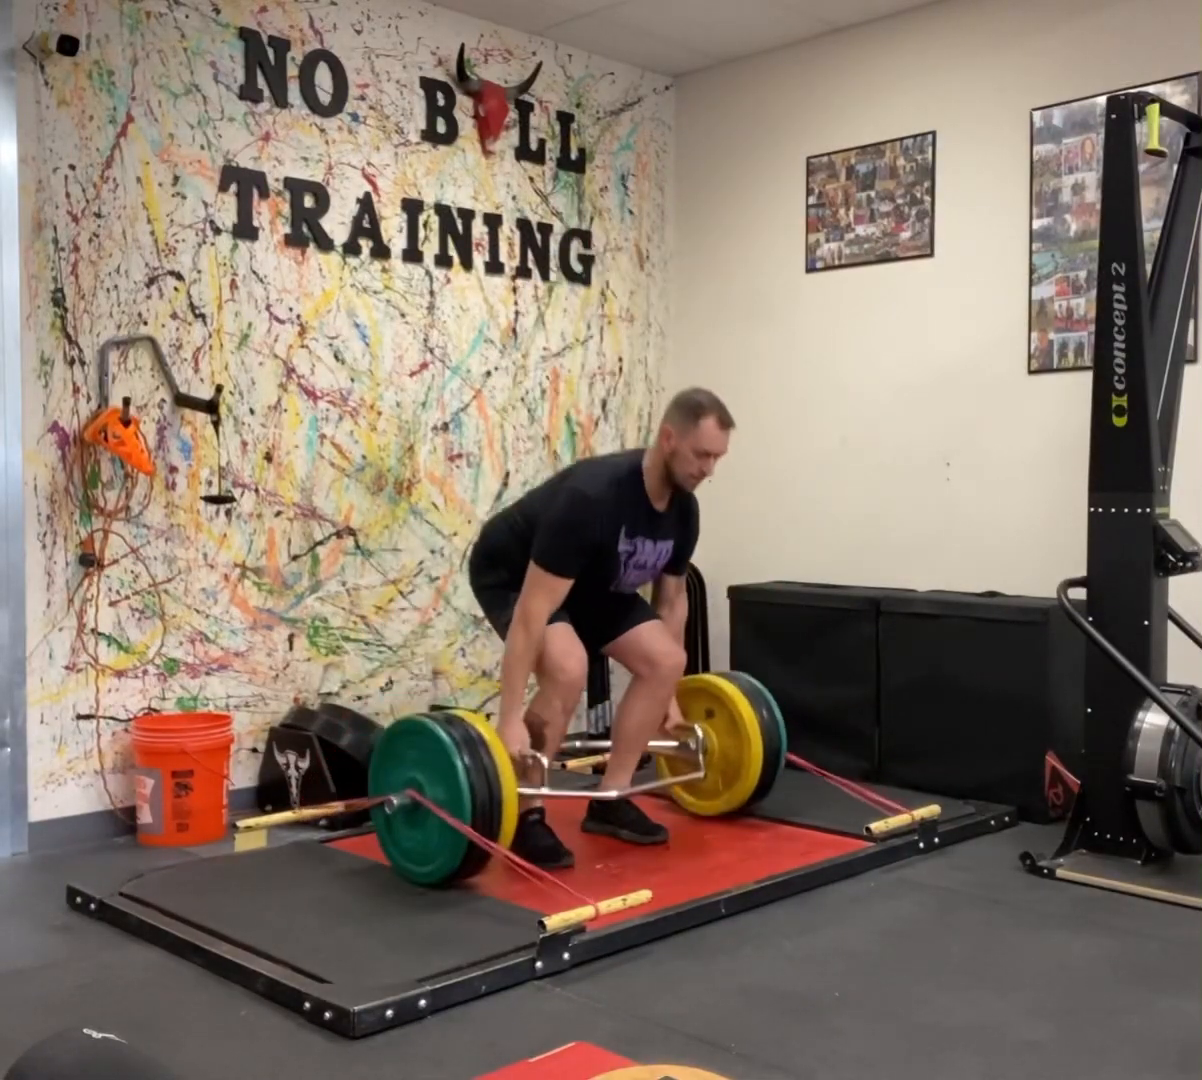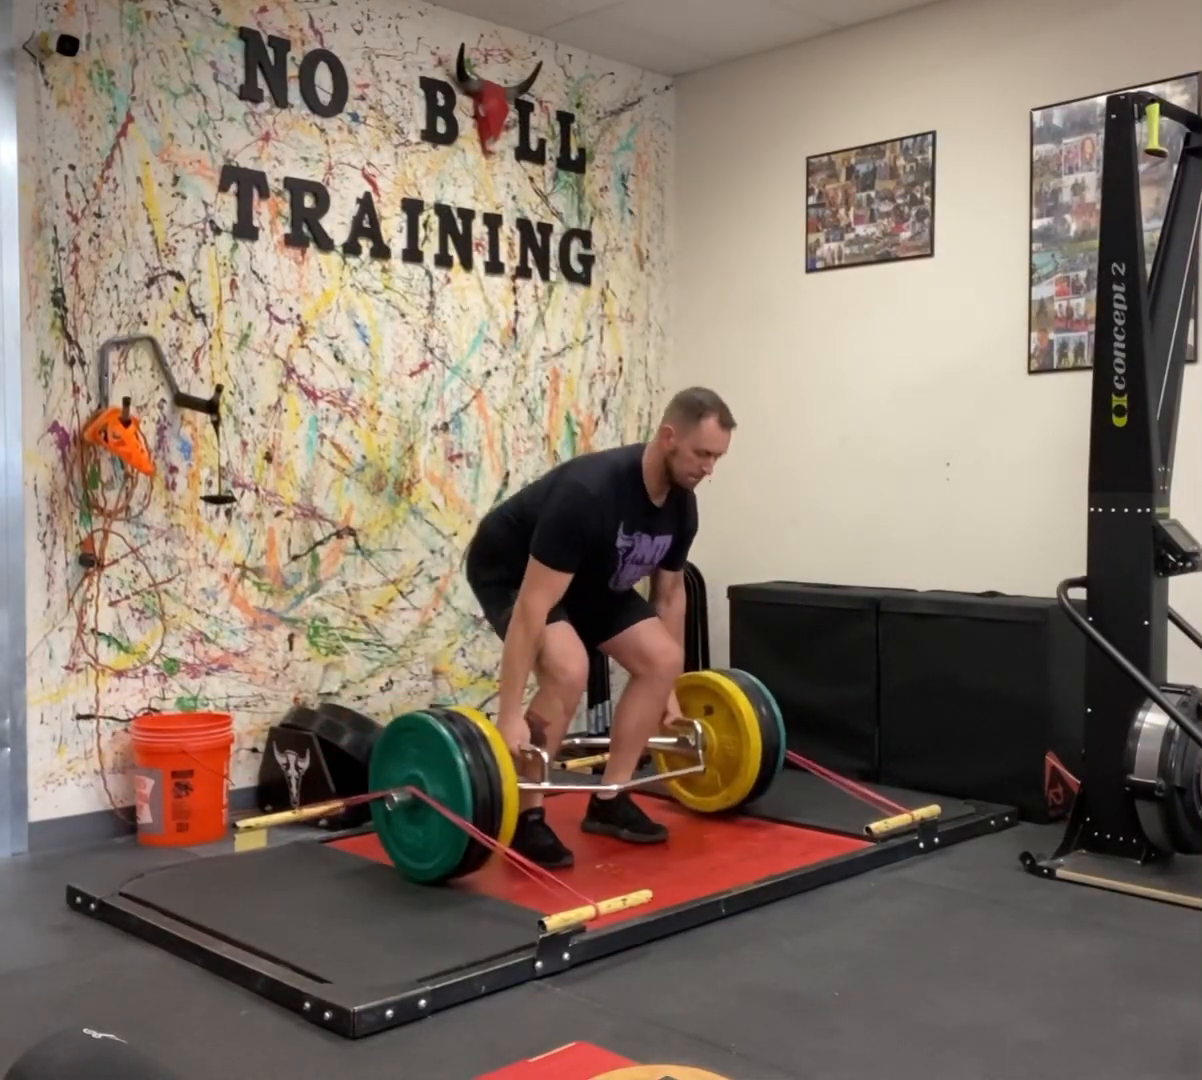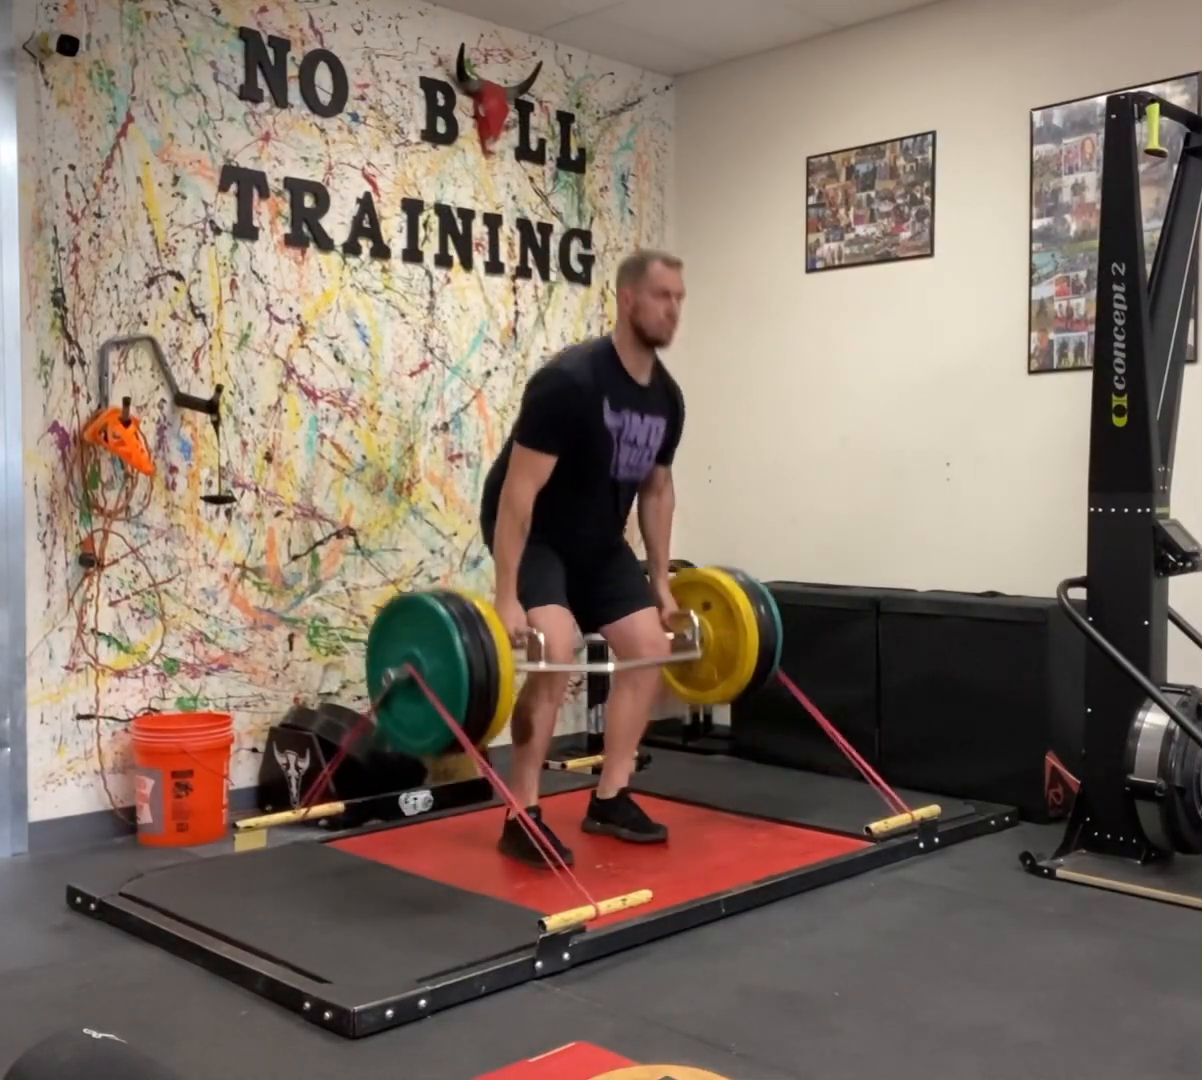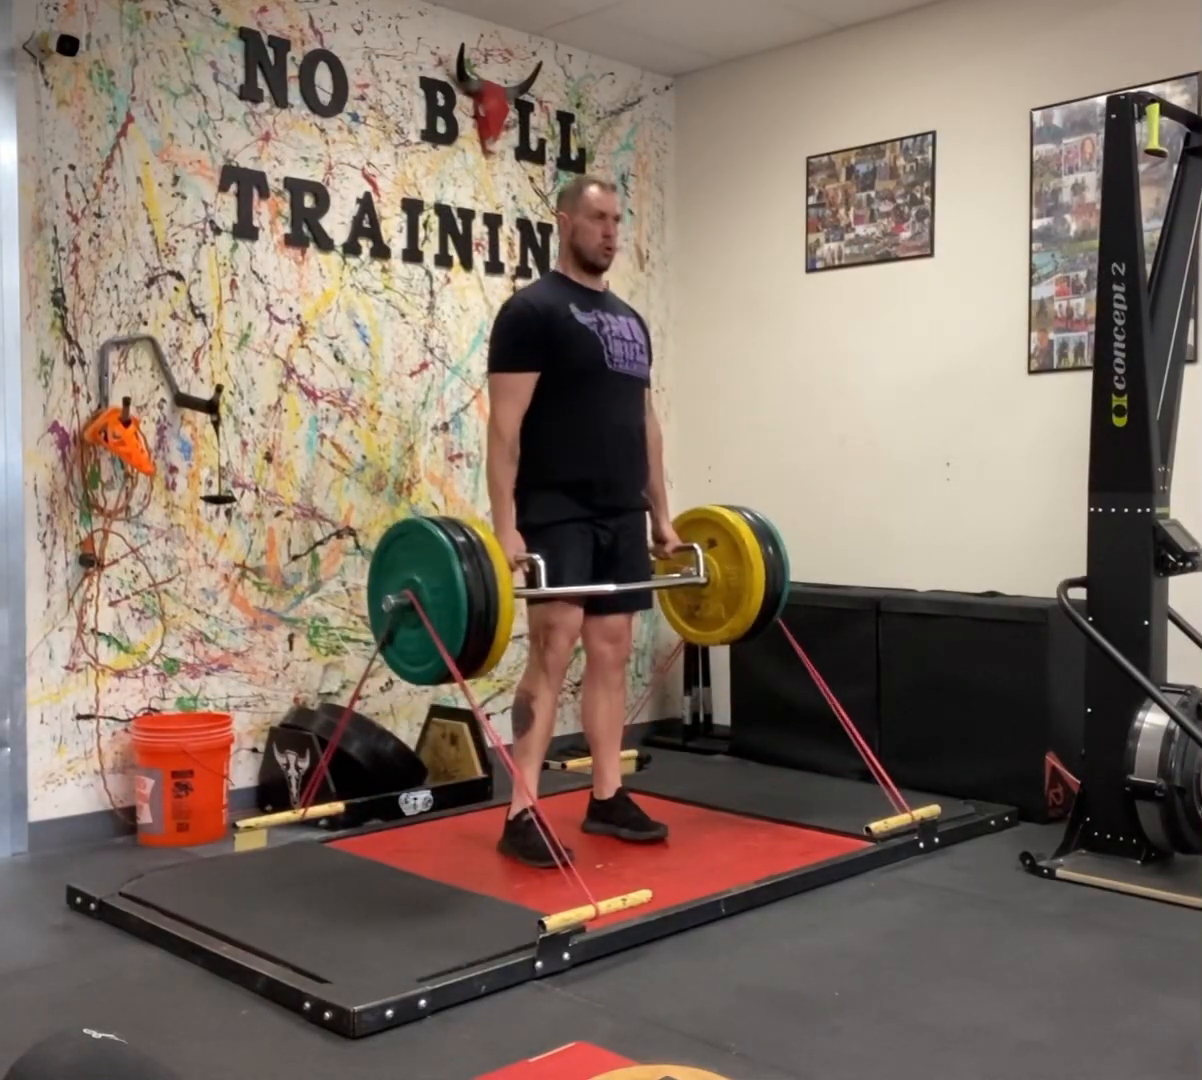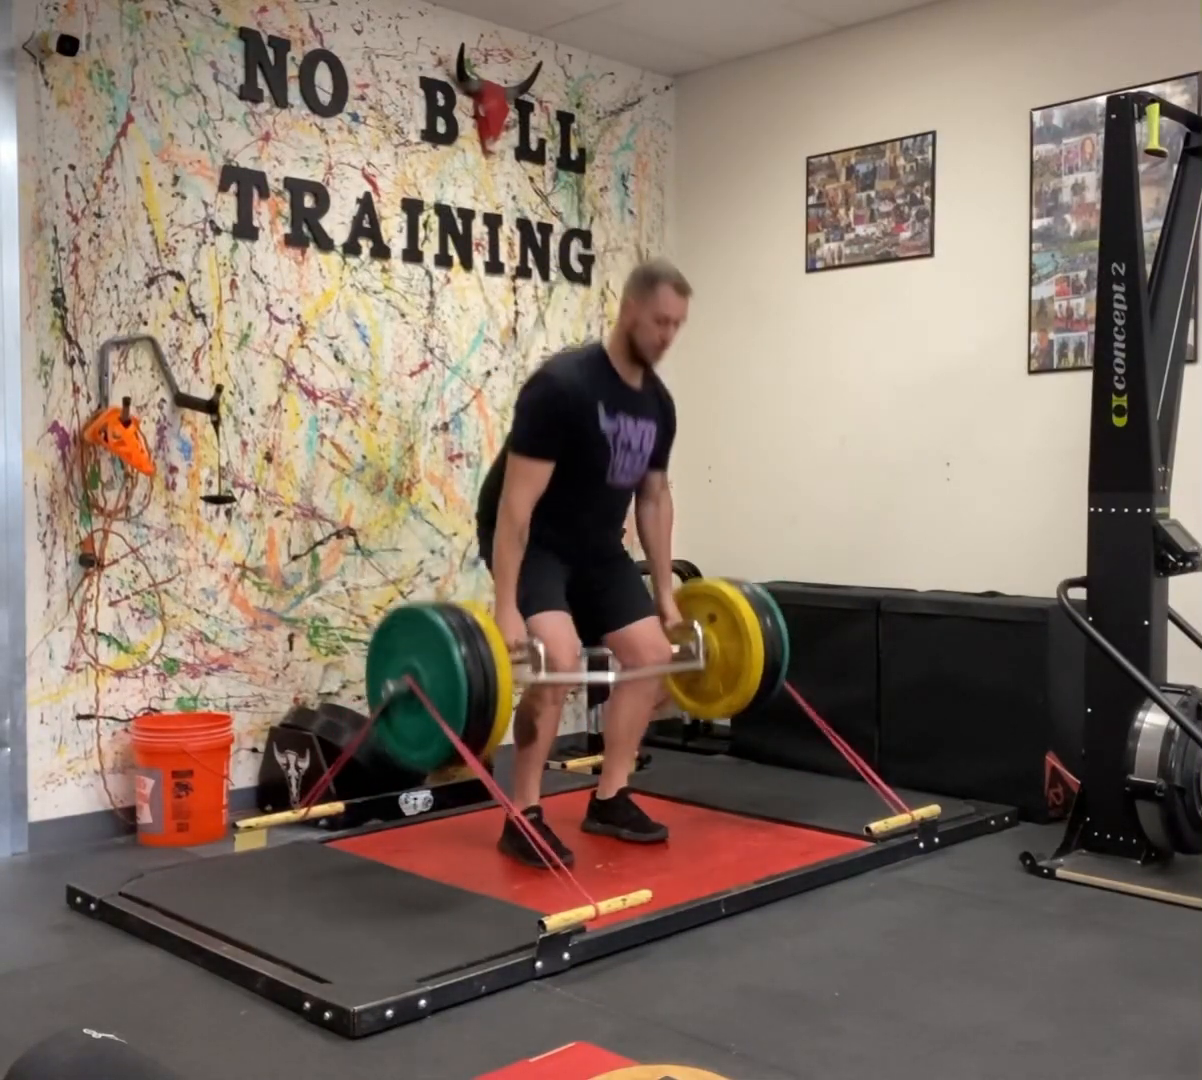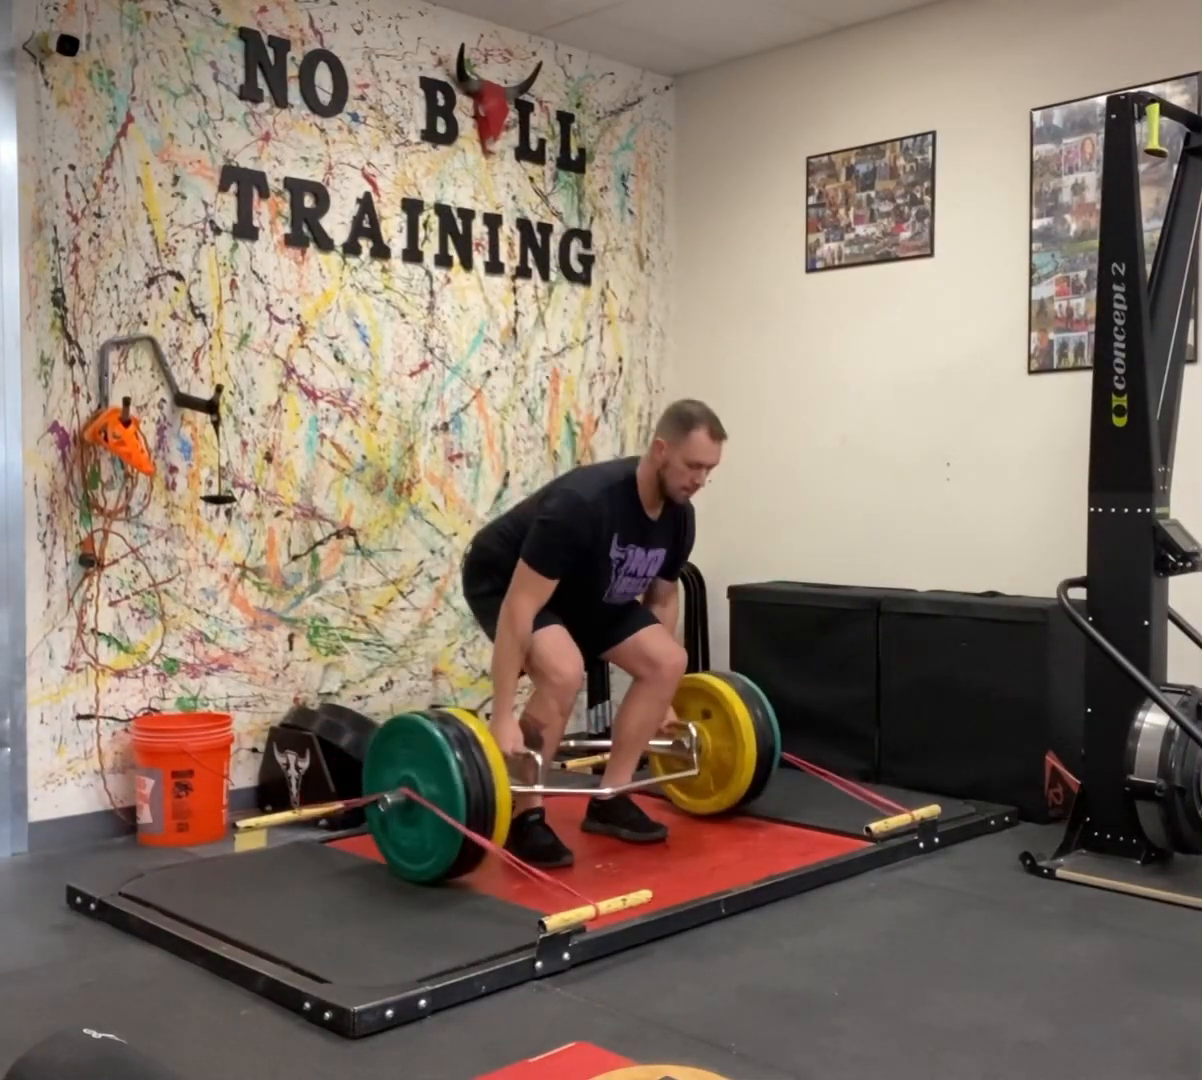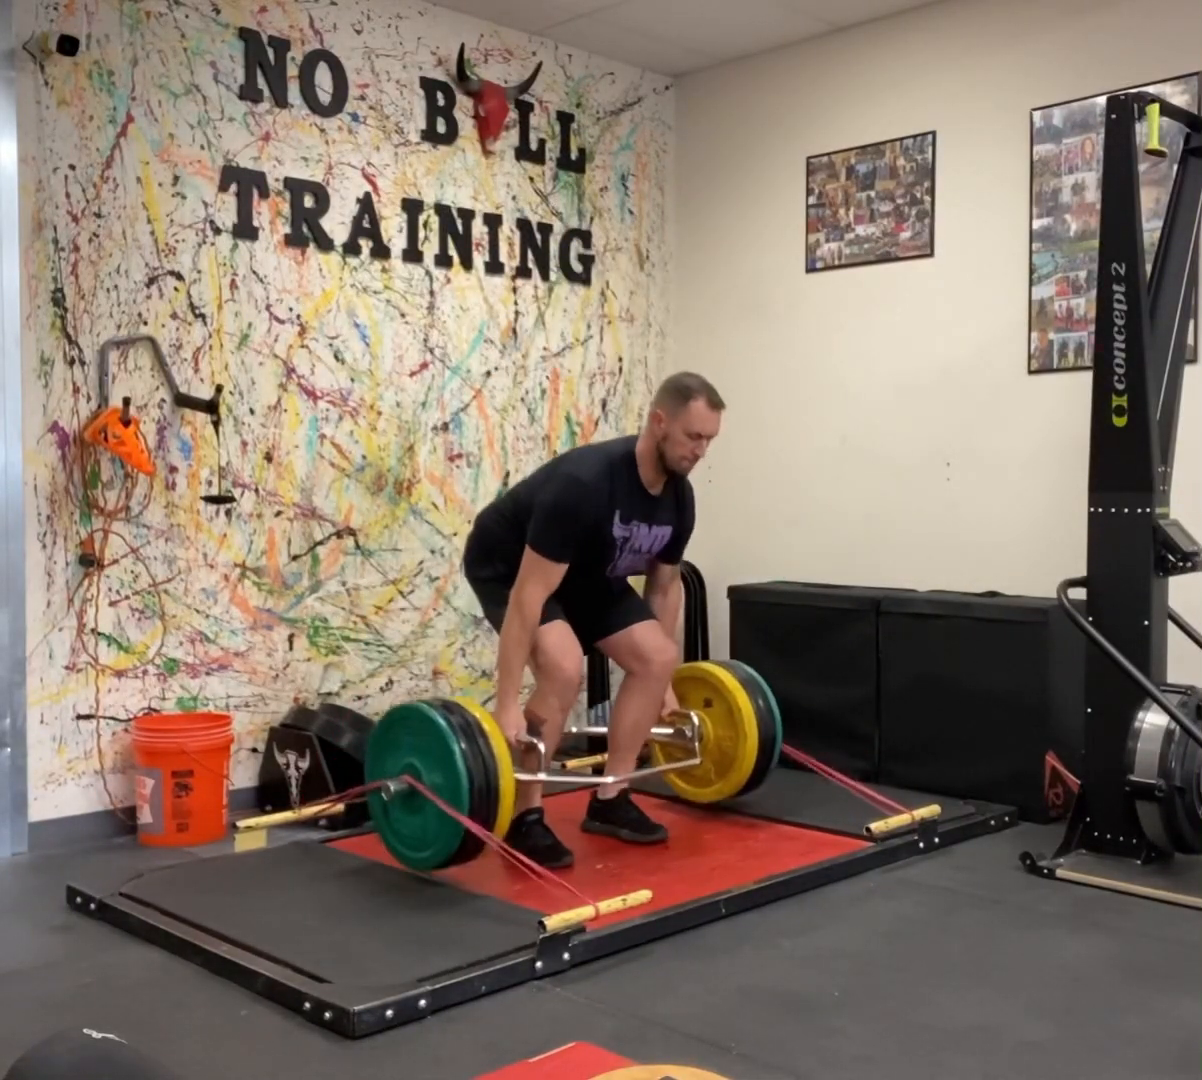
dt=0.4s
person 1, frame 1
left shoulder: (683, 511)
right shoulder: (591, 498)
left elbow: (672, 599)
right elbow: (533, 612)
left wrist: (671, 700)
right wrist: (509, 719)
right hip: (509, 574)
left knee: (665, 661)
right knee: (569, 670)
left ankle: (609, 801)
right ankle: (525, 816)
person 1, frame 2
left shoulder: (681, 506)
right shoulder: (589, 494)
left elbow: (669, 594)
right elbow: (533, 607)
left wrist: (672, 694)
right wrist: (511, 717)
right hip: (509, 568)
left knee: (662, 661)
right knee: (568, 670)
left ankle: (609, 800)
right ankle: (526, 819)
person 1, frame 3
left shoulder: (666, 396)
right shoulder: (568, 381)
left elbow: (657, 492)
right elbow: (519, 492)
left wrist: (661, 584)
right wrist: (507, 603)
left hip: (599, 538)
right hip: (537, 537)
left knee: (652, 647)
right knee: (556, 658)
left ankle: (609, 799)
right ankle: (521, 816)
person 1, frame 4
left shoulder: (629, 319)
right shoulder: (533, 309)
left elbow: (645, 420)
right elbow: (505, 423)
left wrist: (660, 514)
right wrist: (505, 526)
left hip: (622, 513)
right hip: (556, 513)
left knee: (610, 655)
right knee: (553, 654)
left ankle: (606, 799)
right ankle: (522, 815)
person 1, frame 5
left shoulder: (658, 402)
right shoulder: (564, 385)
left elbow: (655, 499)
right elbow: (518, 500)
left wrist: (666, 594)
right wrist: (507, 611)
left hip: (596, 546)
right hip: (532, 541)
left knee: (650, 655)
right knee: (559, 660)
left ankle: (609, 799)
right ankle: (523, 814)
person 1, frame 6
left shoulder: (678, 518)
right shoulder: (583, 505)
left elbow: (664, 598)
right elbow: (519, 609)
left wrist: (666, 704)
right wrist: (502, 718)
right hip: (502, 581)
left knee: (667, 663)
right knee: (564, 672)
left ankle: (609, 800)
right ankle: (524, 818)
person 1, frame 7
left shoulder: (677, 497)
right shoulder: (583, 484)
left elbow: (664, 585)
right elbow: (529, 596)
left wrist: (668, 691)
right wrist: (507, 709)
left hip: (588, 574)
right hip: (507, 564)
left knee: (656, 661)
right knee: (564, 669)
left ankle: (609, 801)
right ankle: (523, 819)
